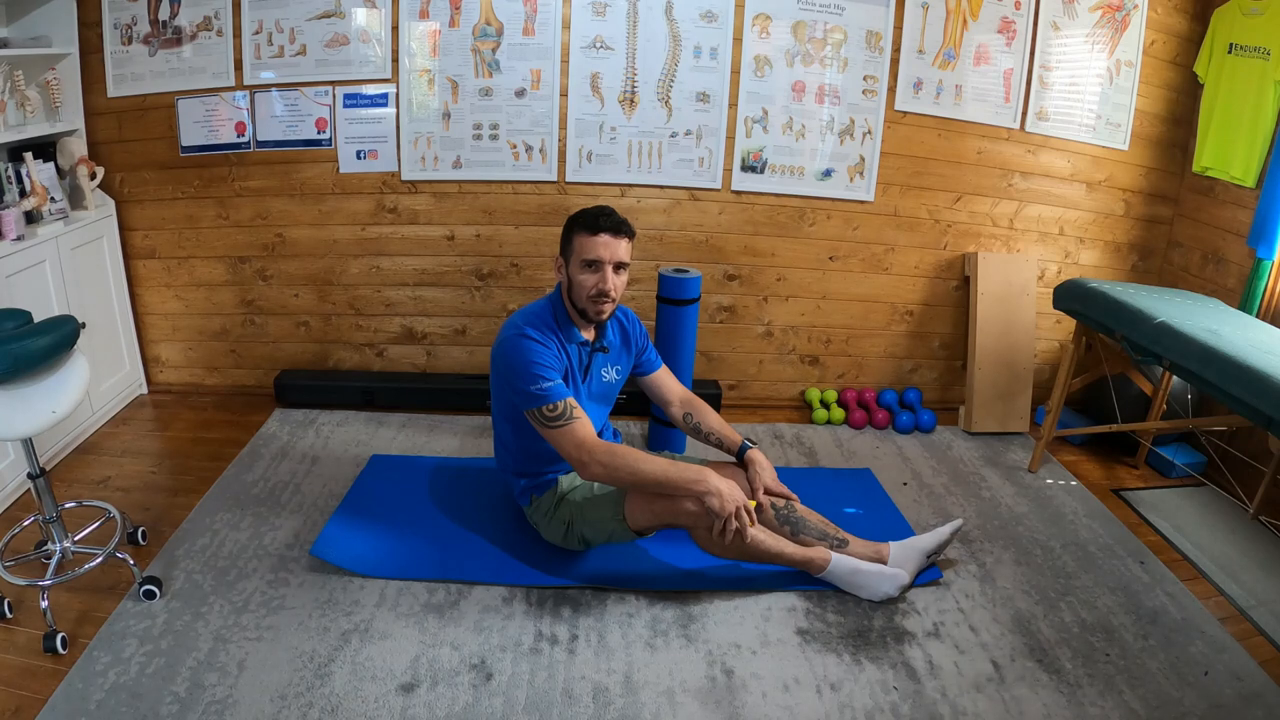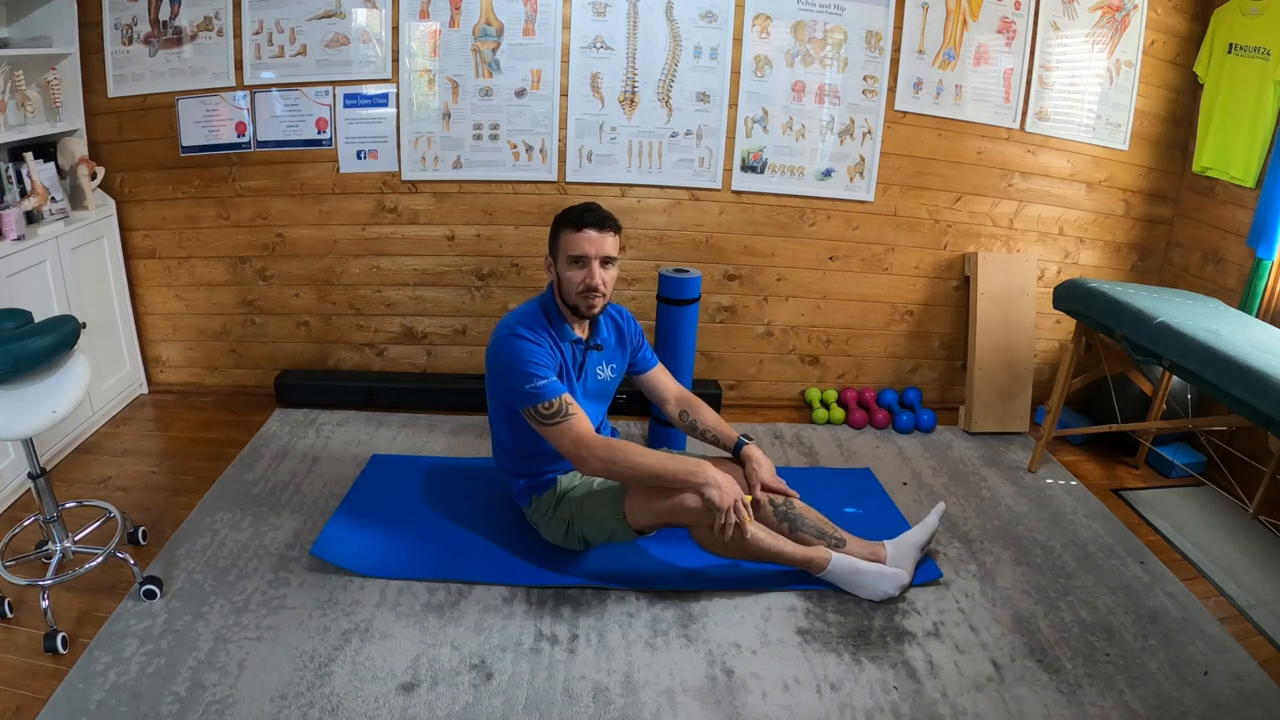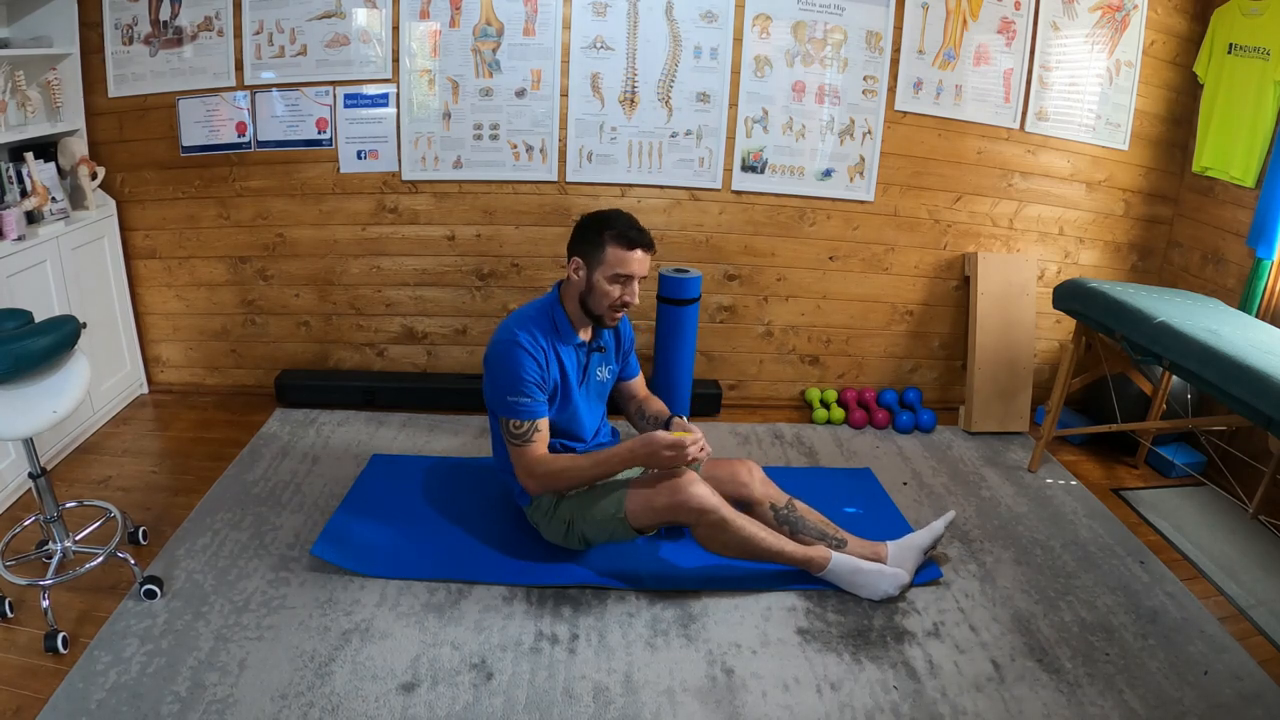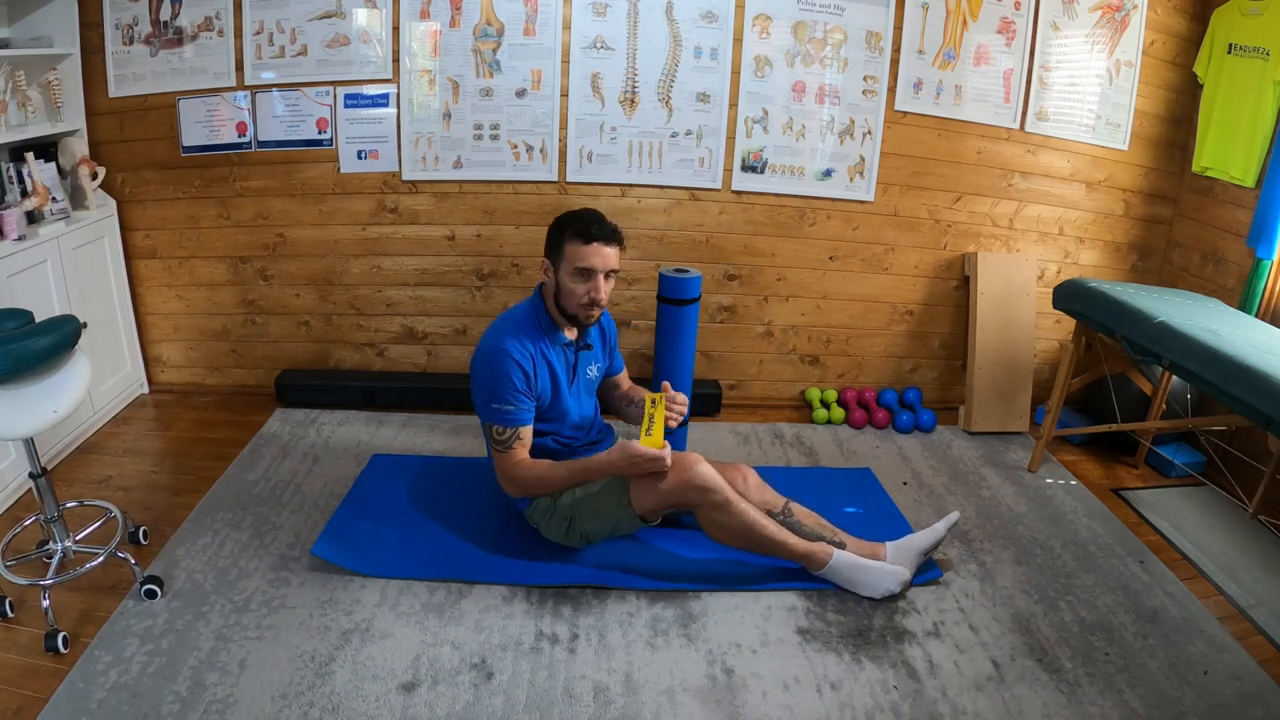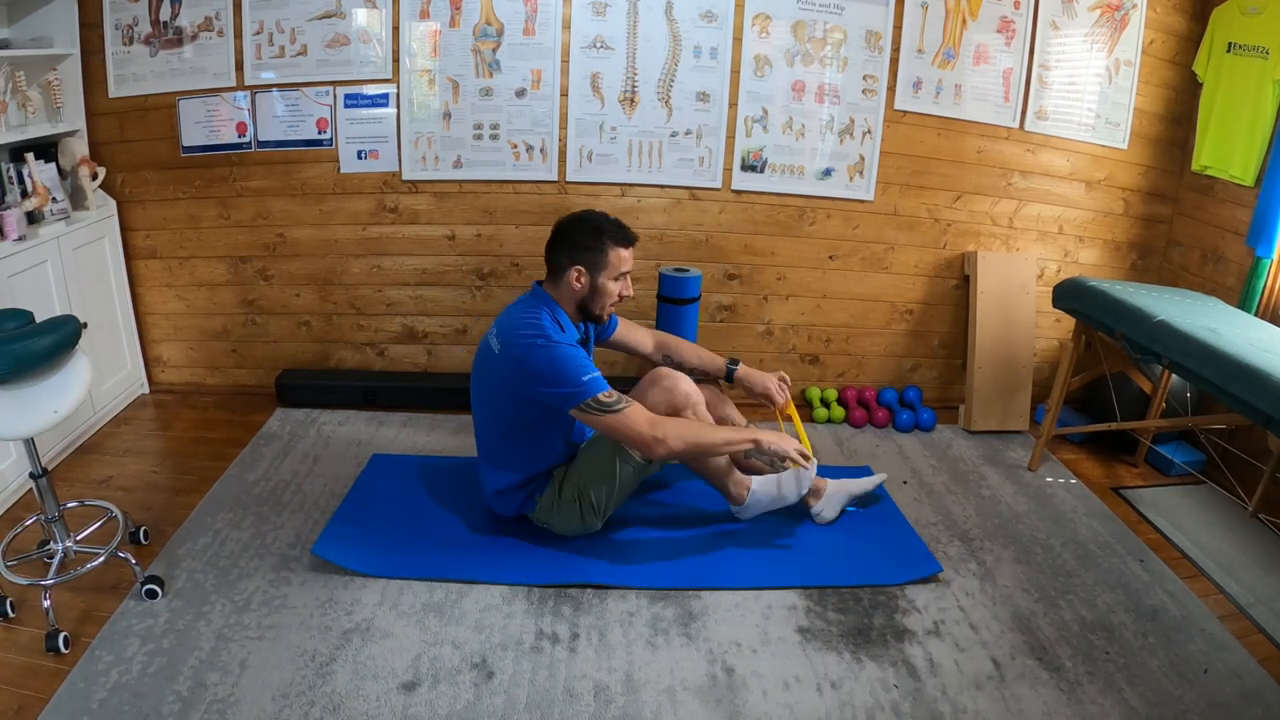
dt=1s
person 1, frame 1
left shoulder: (624, 324)
right shoulder: (528, 342)
left elbow: (679, 401)
right elbow: (589, 457)
left wrist: (747, 452)
right wrist: (704, 480)
left hip: (607, 463)
right hip: (556, 491)
left knee: (742, 486)
right knee: (696, 502)
left ankle: (881, 554)
right ankle: (824, 563)
person 1, frame 2
left shoulder: (619, 323)
right shoulder: (521, 342)
left elbow: (676, 399)
right elbow: (588, 453)
left wrist: (745, 448)
right wrist: (701, 473)
left hip: (605, 464)
right hip: (555, 492)
left knee: (742, 481)
right knee: (692, 498)
left ankle: (877, 554)
right ankle: (822, 562)
person 1, frame 3
left shoulder: (613, 324)
right shoulder: (521, 346)
left elbow: (637, 398)
right elbow: (535, 473)
left wrist: (672, 427)
right wrist: (637, 453)
left hip: (609, 463)
right hip: (557, 497)
left knee: (745, 477)
right knee: (685, 492)
left ankle: (878, 554)
right ankle: (825, 563)
person 1, frame 4
left shoulder: (596, 322)
right shoulder: (508, 352)
right elbow: (514, 478)
left wrist: (656, 406)
right wrist: (614, 463)
left hip: (601, 456)
right hip: (557, 498)
left knee: (741, 479)
right knee: (692, 473)
left ankle: (876, 554)
right ankle: (822, 560)
person 1, frame 5
left shoulder: (557, 305)
right shoulder: (543, 345)
left elbow: (653, 343)
right elbow: (654, 437)
left wrist: (738, 372)
right wrist: (759, 439)
left hip: (566, 456)
right hip: (551, 496)
left knee: (705, 393)
right knee: (672, 387)
left ankle: (814, 491)
right ankle: (741, 492)
